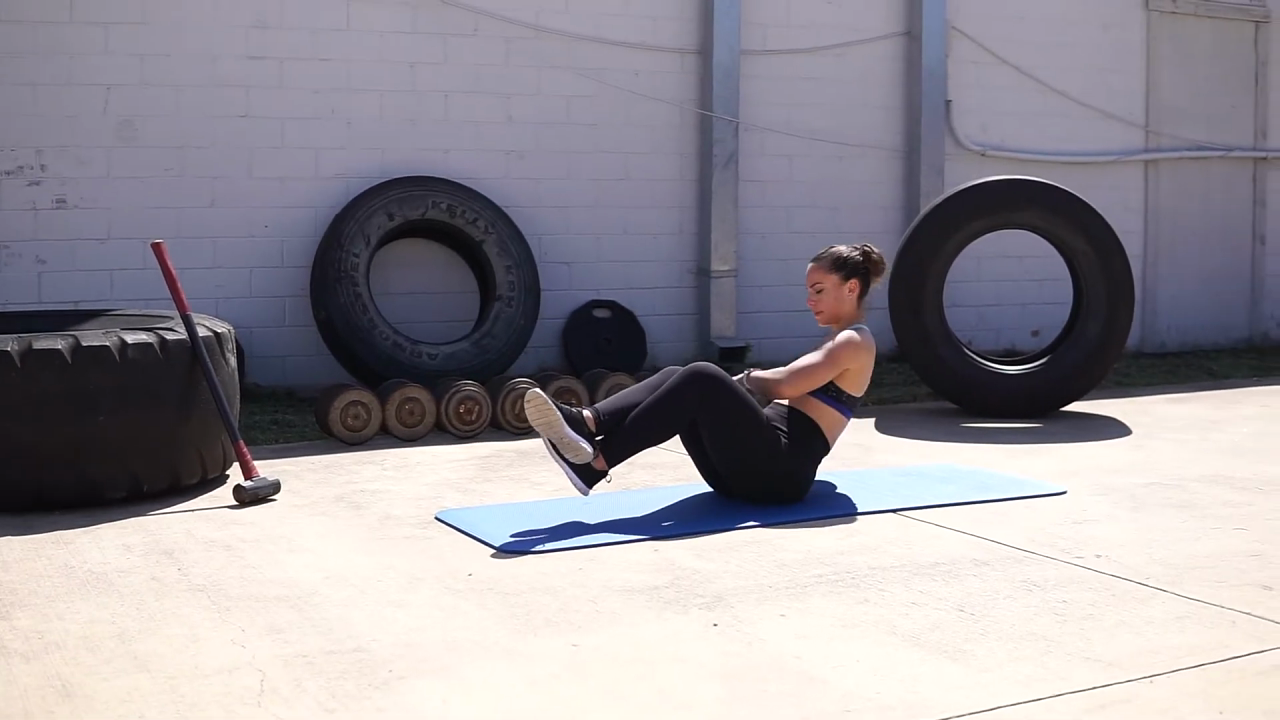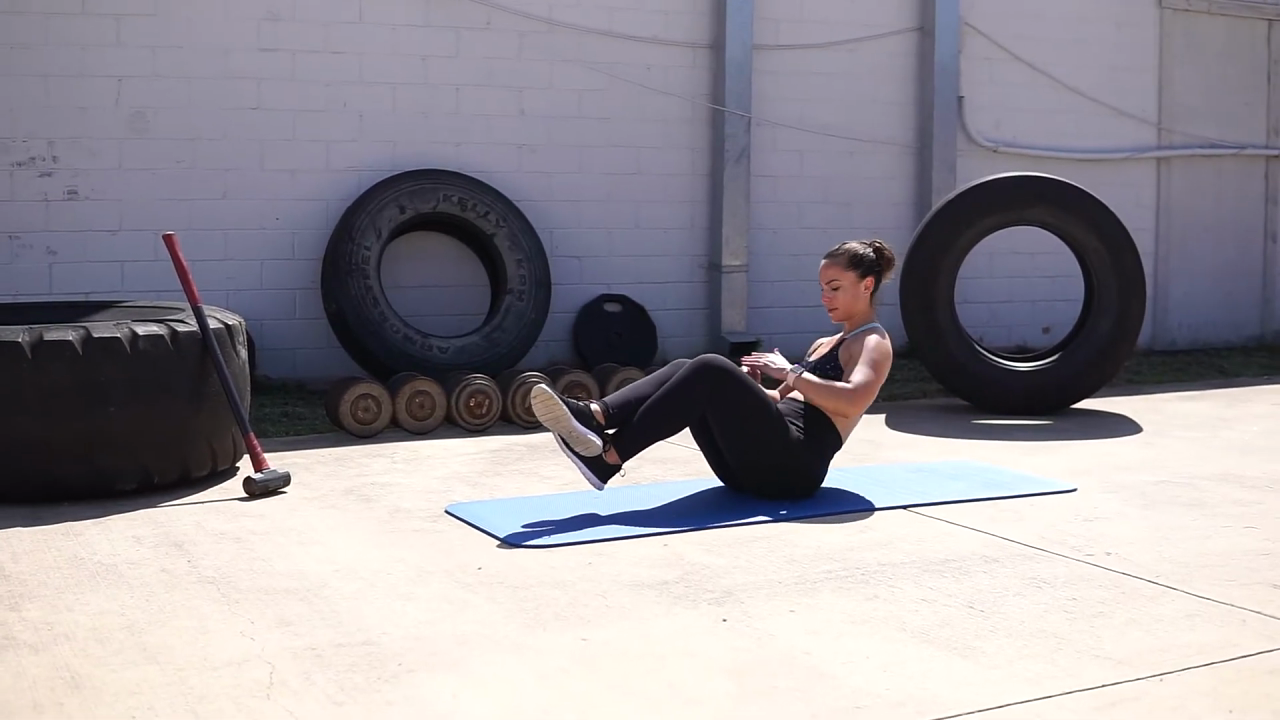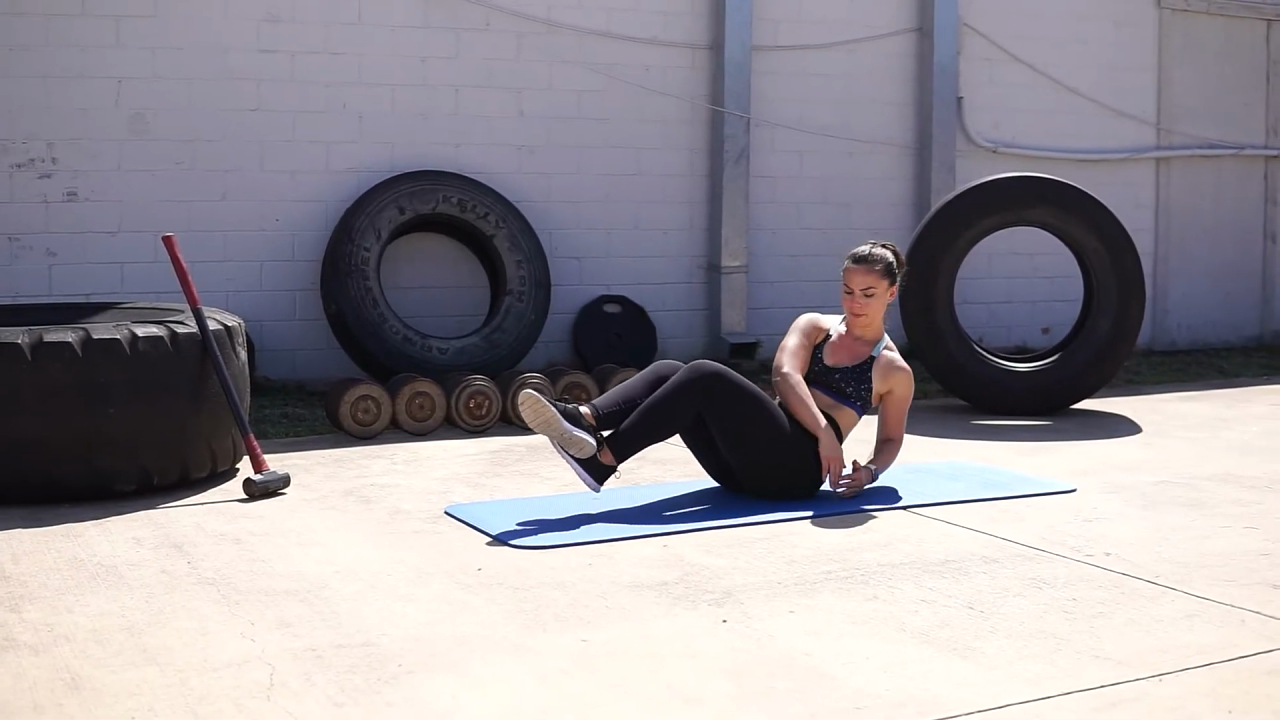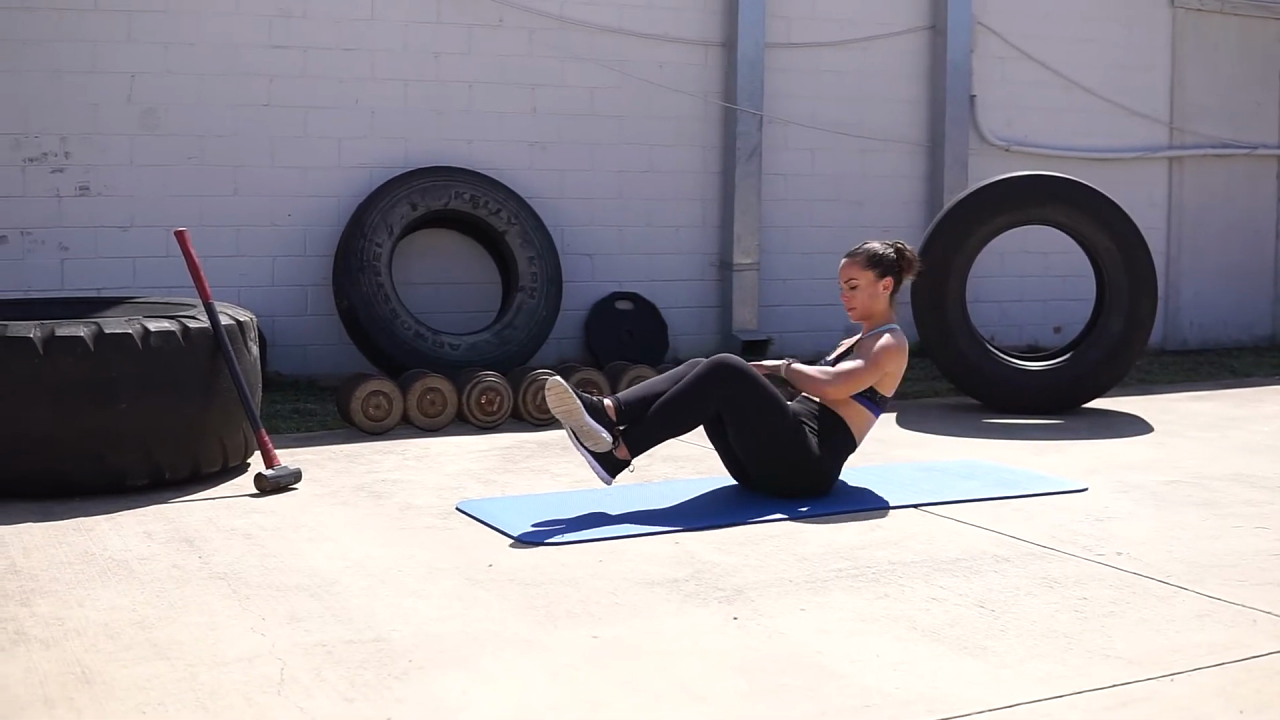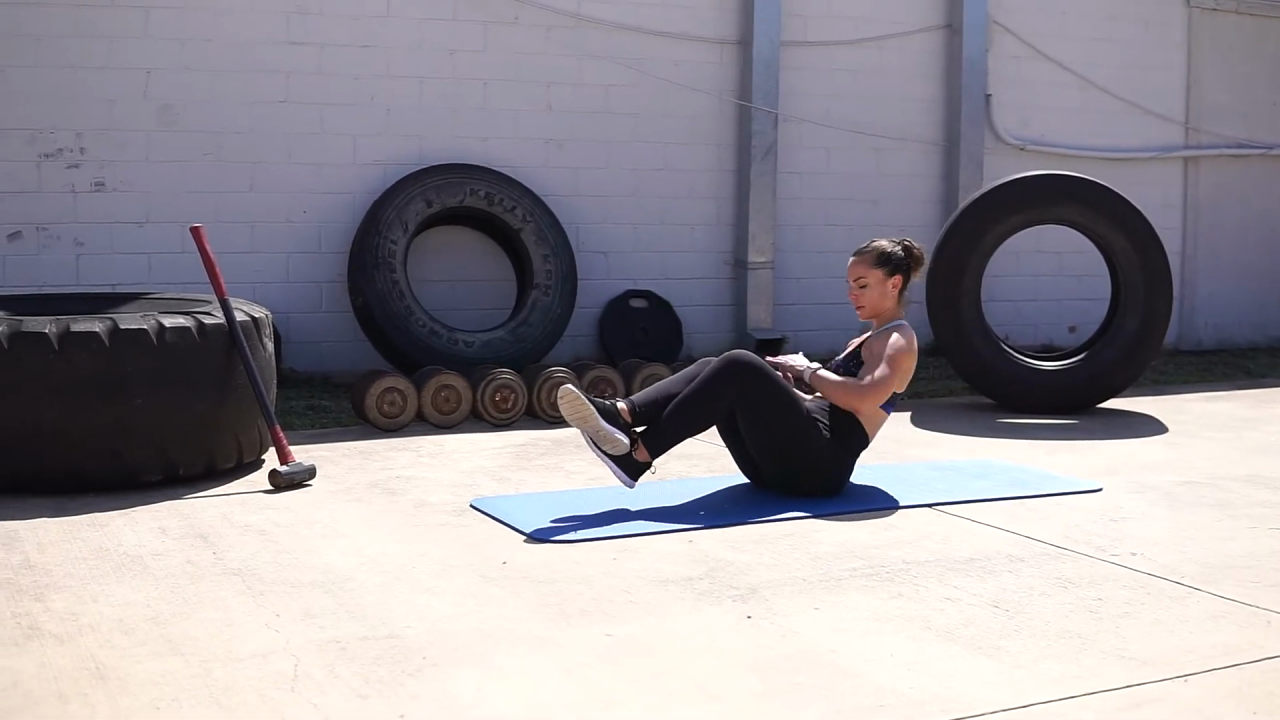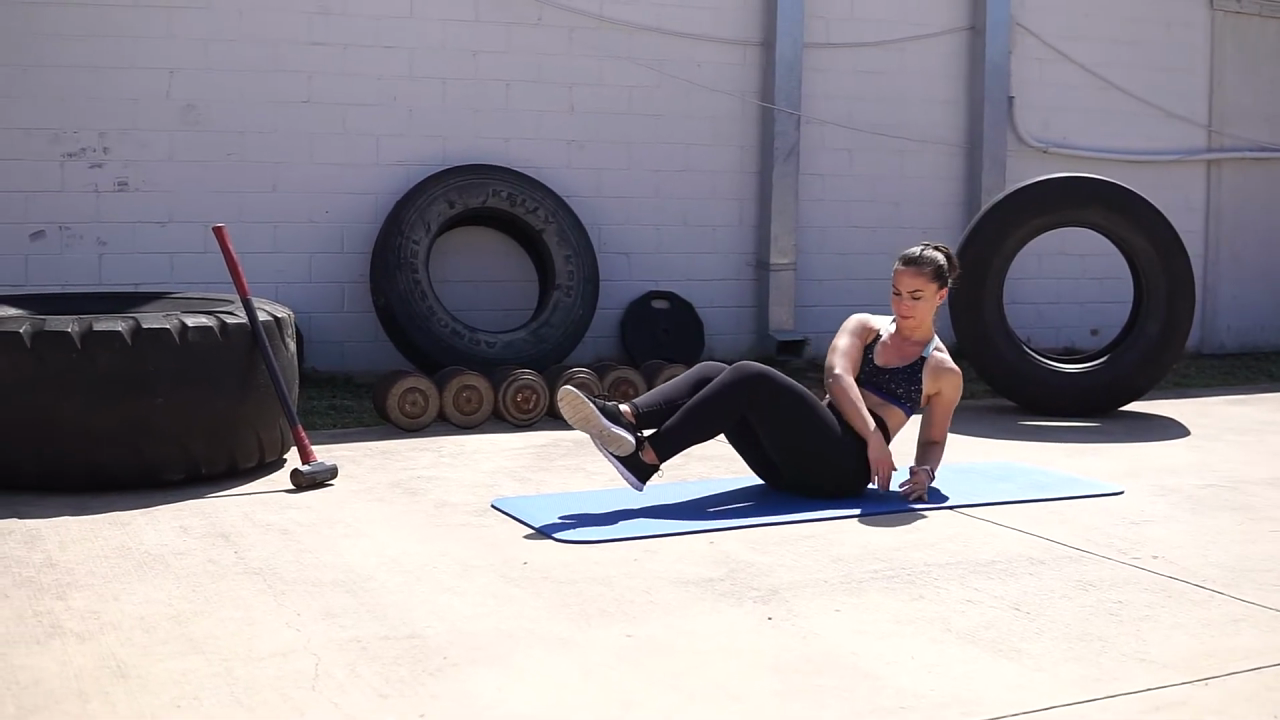
dt=0.4s
person 1, frame 1
left shoulder: (854, 345)
right shoulder: (832, 346)
left elbow: (782, 385)
left wrist: (747, 380)
left hip: (780, 471)
right hip: (739, 468)
left knee: (701, 378)
right knee: (675, 378)
left ankle: (596, 462)
right ankle: (584, 423)
person 1, frame 2
left shoulder: (873, 344)
right shoulder: (828, 344)
left elbow: (852, 403)
left wrist: (793, 375)
right wrist: (754, 383)
left hip: (792, 466)
right hip: (752, 467)
left knee: (710, 370)
right knee: (682, 369)
left ankle: (608, 456)
right ankle: (593, 416)
person 1, frame 3
left shoulder: (895, 370)
right shoulder: (814, 327)
left elbow: (891, 440)
right elbow: (784, 376)
left wrist: (870, 472)
right wrist: (823, 432)
left hip: (794, 465)
right hip: (745, 463)
left knee: (704, 376)
right knee: (668, 372)
left ankle: (605, 458)
right ankle: (582, 419)
person 1, frame 4
left shoulder: (890, 345)
right shoulder: (855, 342)
left elbow: (833, 385)
left wrist: (785, 367)
right wrist: (772, 374)
left hip: (806, 465)
right hip: (765, 462)
left knee: (725, 370)
right knee: (700, 370)
left ankle: (618, 452)
right ankle: (605, 411)
person 1, frame 5
left shoulder: (898, 341)
right shoulder: (867, 341)
left elbow: (865, 397)
left wrist: (810, 371)
right wrist: (787, 383)
left hip: (819, 465)
right hip: (778, 462)
left knee: (739, 365)
right knee: (710, 368)
left ankle: (637, 453)
right ankle: (620, 414)
person 1, frame 6
left shoulder: (944, 371)
right shoulder: (865, 327)
left elbow: (933, 442)
right elbow: (837, 377)
left wrist: (925, 471)
right wrist: (875, 439)
left hip: (842, 465)
right hip: (794, 463)
left knee: (748, 377)
right knee: (712, 373)
left ankle: (646, 456)
right ankle: (622, 416)
